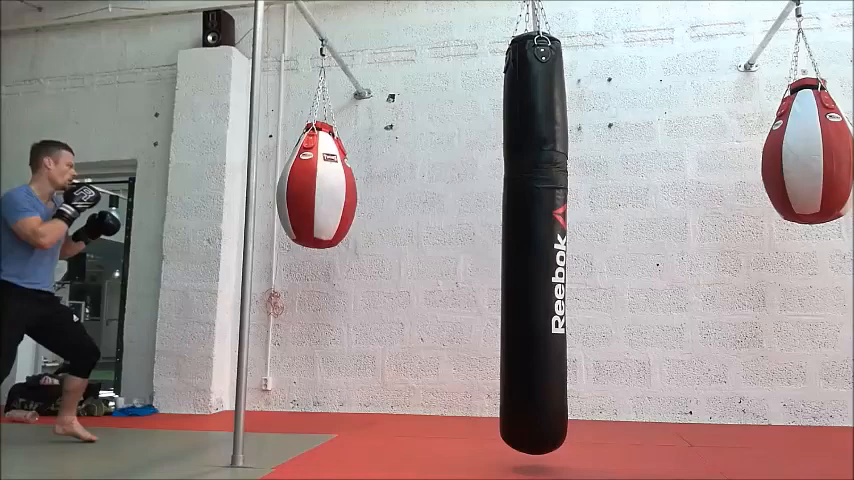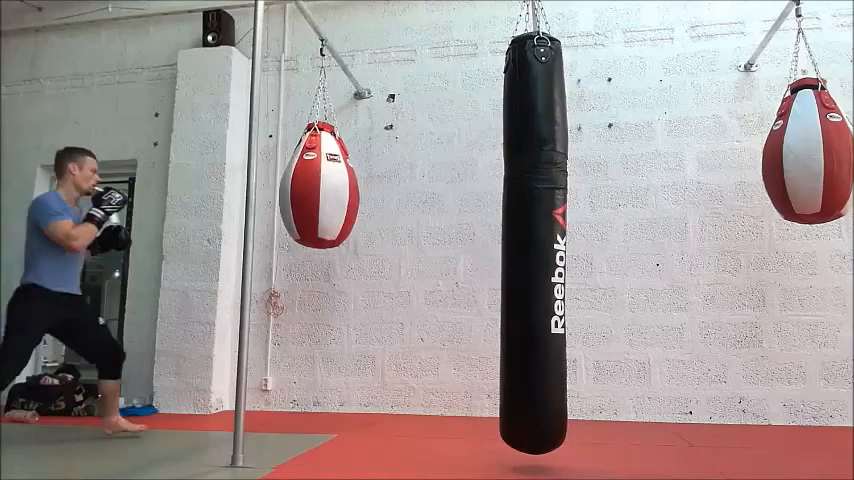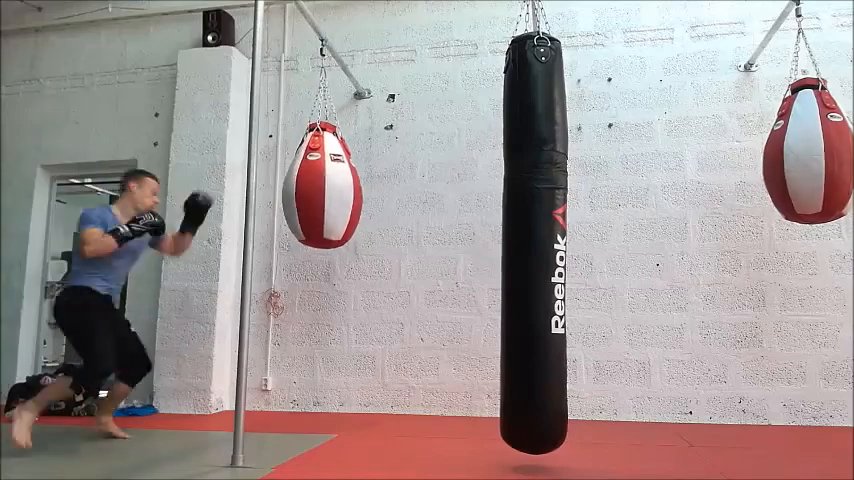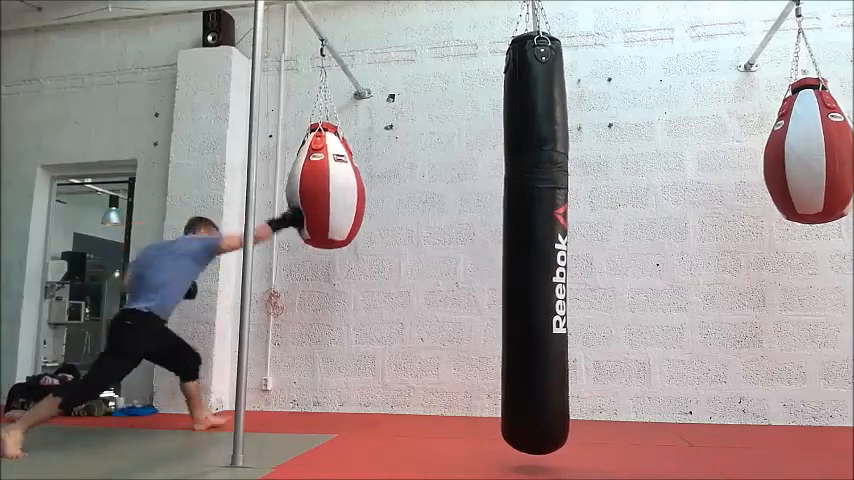
dt=0.2s
person 1, frame 1
left shoulder: (55, 203)
left elbow: (64, 250)
right elbow: (42, 238)
left wrist: (88, 233)
right wrist: (71, 209)
left hip: (44, 299)
left knee: (86, 353)
left ankle: (67, 419)
person 1, frame 2
left shoulder: (76, 208)
right shoulder: (45, 204)
right elbow: (73, 242)
left wrist: (105, 242)
right wrist: (100, 212)
left hip: (69, 301)
right hip: (36, 301)
left knee: (112, 354)
left ankle: (112, 419)
person 1, frame 3
left shoulder: (143, 227)
right shoulder: (96, 215)
left elbow: (174, 248)
right elbow: (90, 249)
left wrist: (192, 223)
right wrist: (128, 231)
left hip: (104, 305)
right hip: (79, 302)
left knee: (139, 364)
right knee: (101, 369)
left ankle: (105, 418)
right ankle: (27, 410)
person 1, frame 4
left shoulder: (152, 251)
right shoulder: (200, 244)
left elbow: (127, 285)
right elbow: (239, 241)
right wrist: (280, 221)
left hip: (149, 326)
right hip: (136, 326)
left knee: (190, 362)
right knee: (90, 385)
left ankle: (199, 417)
